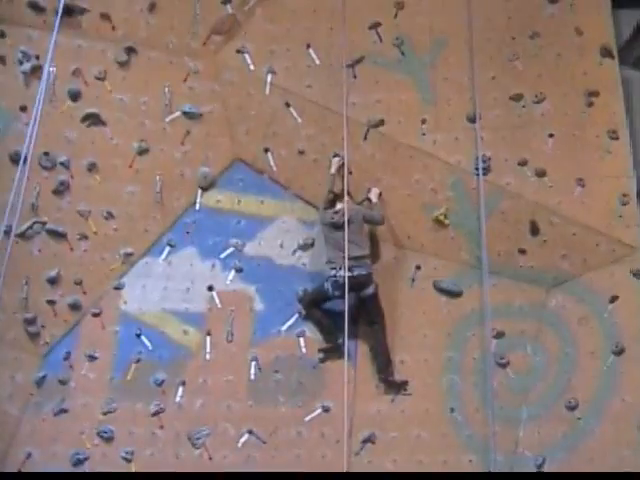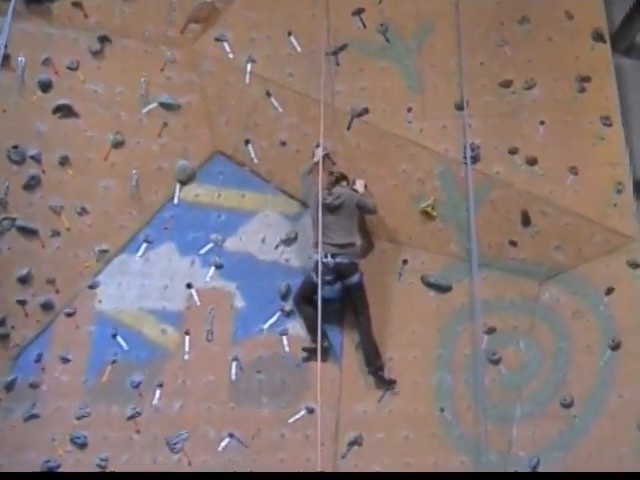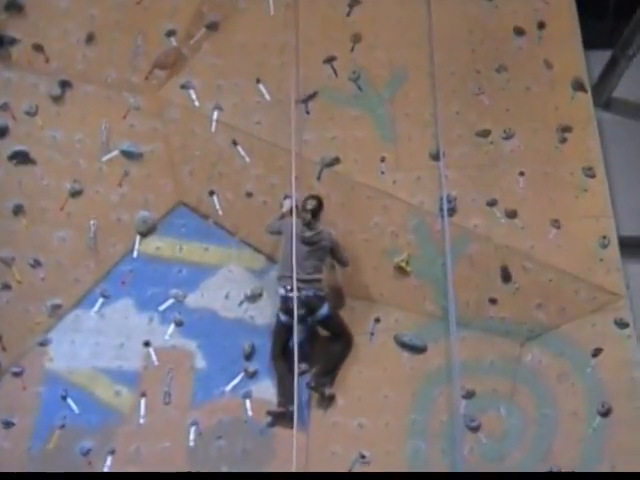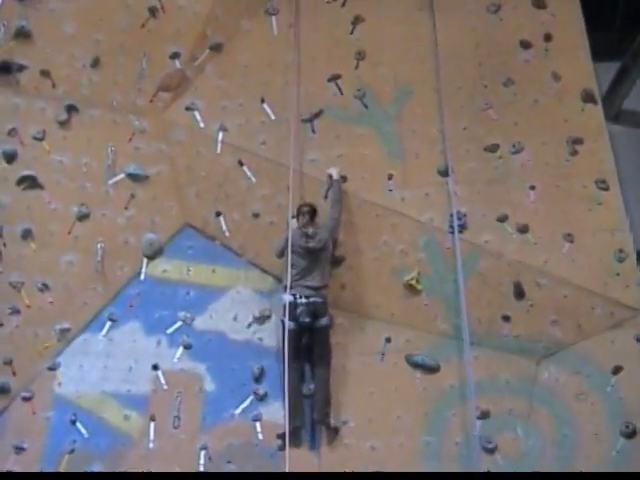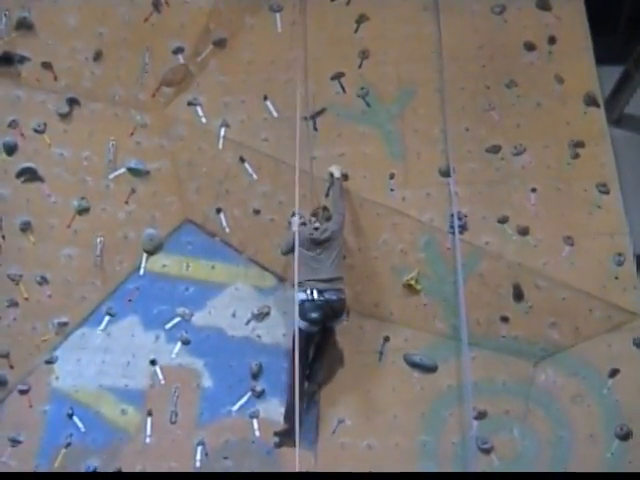
dt=1s
person 1, frame 1
left shoulder: (324, 216)
right shoulder: (356, 211)
left elbow: (328, 195)
right elbow: (379, 219)
left wrist: (333, 171)
right wrist: (374, 200)
left hip: (338, 277)
right hip: (362, 275)
left knee: (307, 302)
right knee: (377, 324)
left ankle: (334, 342)
right ankle: (387, 377)
person 1, frame 2
left shoulder: (315, 194)
right shoulder: (351, 196)
left elbow: (305, 177)
right elbow: (372, 208)
left wrist: (316, 160)
right wrist: (361, 190)
left hip: (324, 262)
right hip: (348, 263)
left knee: (301, 299)
right knee: (362, 318)
left ankle: (319, 343)
right ankle: (376, 370)
person 1, frame 3
left shoulder: (289, 224)
right shoulder: (326, 237)
left elbow: (270, 228)
right elbow: (344, 262)
left wrist: (284, 211)
left hip: (289, 297)
right hip: (314, 298)
left knee: (278, 353)
right knee: (343, 339)
left ankle: (285, 405)
right ankle: (321, 381)
person 1, frame 4
left shoulder: (292, 237)
right shoulder: (327, 235)
left elbow: (278, 253)
right elbow: (335, 208)
right wrist: (336, 180)
left hip: (295, 305)
right hip: (319, 305)
left knee: (293, 365)
right knee: (321, 364)
left ankle: (295, 425)
right ankle: (323, 416)
person 1, frame 5
left shoulder: (300, 233)
right shoulder: (335, 229)
left elbow: (284, 250)
right elbow: (338, 204)
right wrist: (337, 178)
left hip: (310, 302)
right hip: (336, 301)
left knee: (297, 364)
right knee: (326, 331)
left ankle: (291, 426)
right ankle: (312, 377)
